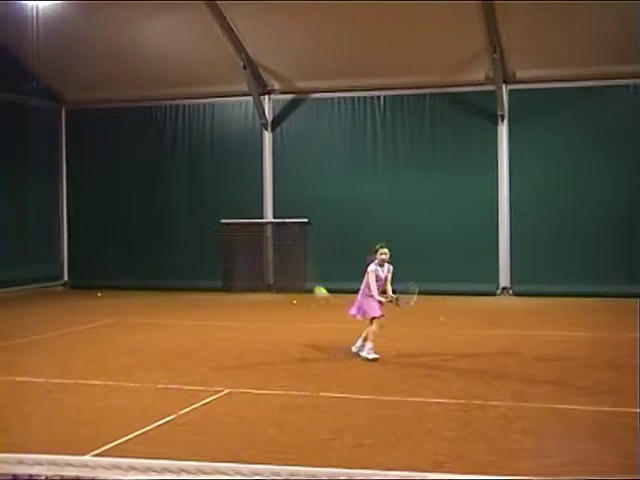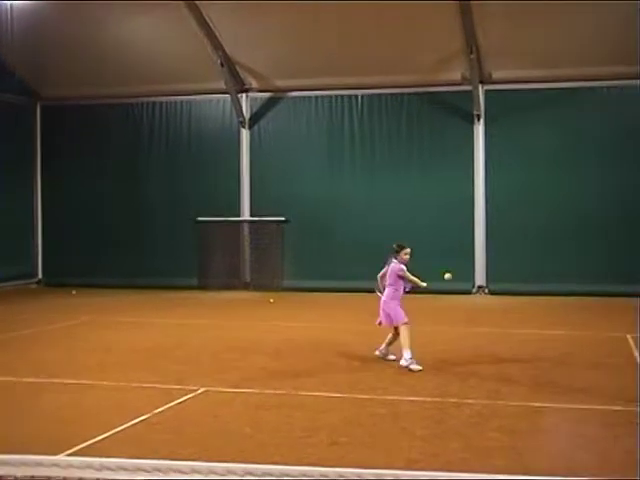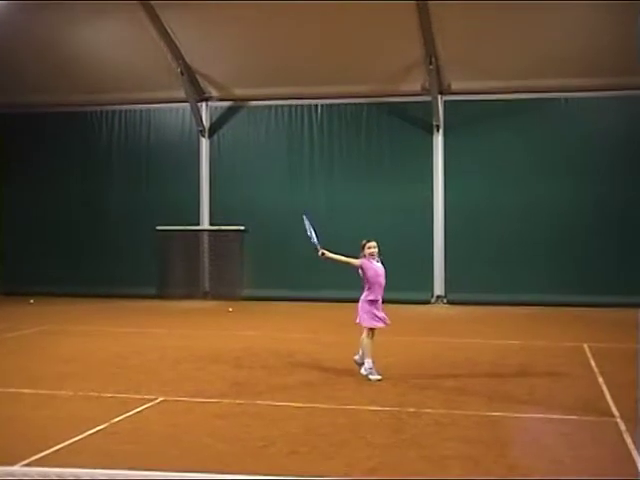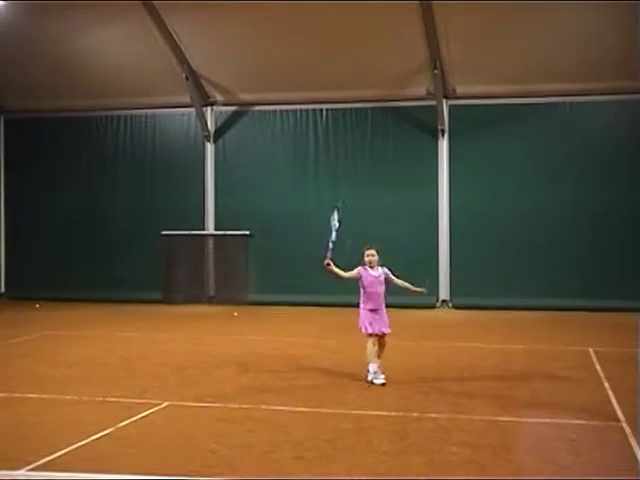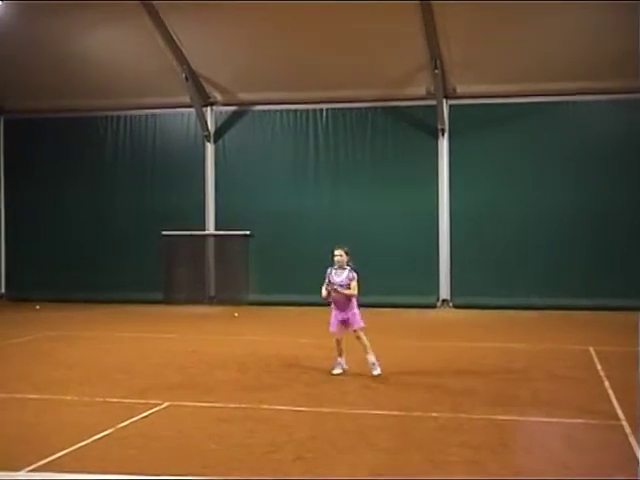
dt=0.5s
person 1, frame 1
left shoulder: (389, 268)
right shoulder: (372, 268)
left elbow: (387, 284)
right elbow: (372, 285)
left wrist: (390, 294)
right wrist: (377, 297)
left hip: (373, 299)
right hip: (366, 297)
left knee: (374, 324)
right knee: (376, 320)
left ankle: (358, 346)
right ankle: (368, 349)
person 1, frame 2
left shoulder: (391, 265)
right shoulder: (398, 267)
left elbow: (380, 277)
right elbow: (411, 279)
left wrist: (383, 289)
right wrist: (422, 284)
left hip: (389, 301)
right hip: (391, 302)
left knee: (398, 330)
right knee: (404, 328)
left ankle: (383, 351)
right ankle: (406, 359)
person 1, frame 3
left shoulder: (378, 264)
right shoulder: (363, 263)
right elbow: (346, 259)
right wrist: (327, 254)
left hip: (377, 302)
right hip: (368, 302)
left knee: (368, 332)
right knee: (369, 333)
left ankle: (361, 357)
right ankle: (368, 367)
person 1, frame 4
left shoulder: (383, 271)
right shoulder: (361, 271)
left elbow: (397, 281)
right elbow: (346, 275)
left wrist: (414, 288)
right wrist: (332, 267)
left hip: (380, 310)
right hip: (367, 310)
left knee: (382, 341)
right knee: (371, 339)
left ankle: (374, 367)
right ankle: (372, 373)
person 1, frame 5
left shoulder: (351, 274)
right shoulder: (330, 272)
left elbow: (354, 292)
right elbow: (325, 287)
left wrist: (339, 291)
right wrist: (324, 293)
left hip: (351, 308)
right hip: (337, 308)
left knee: (359, 335)
right knee: (338, 338)
left ankle: (373, 362)
right ankle: (340, 363)
